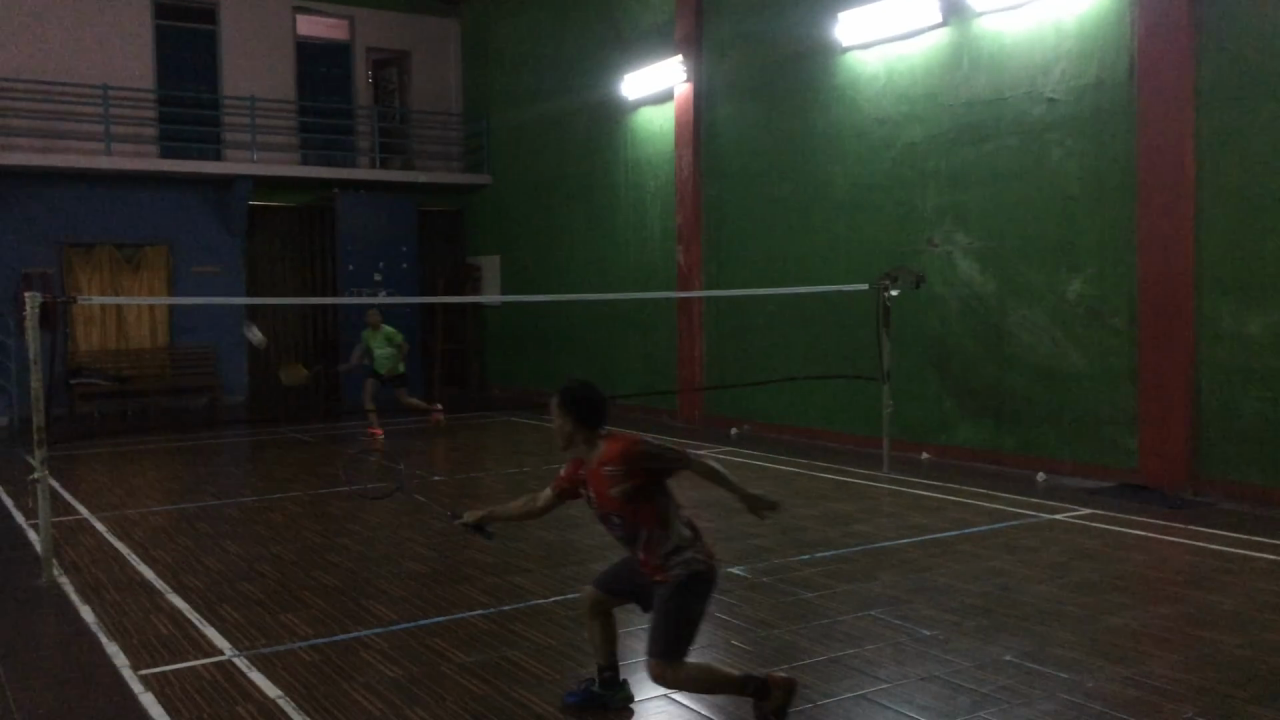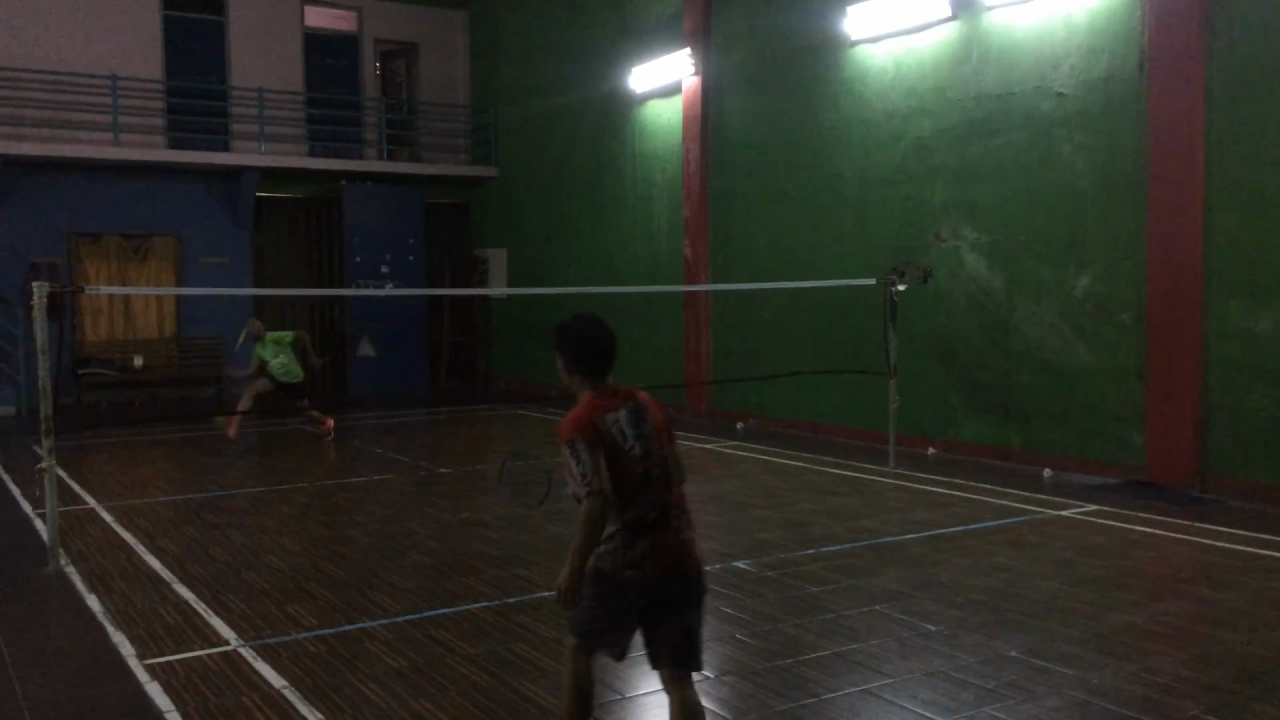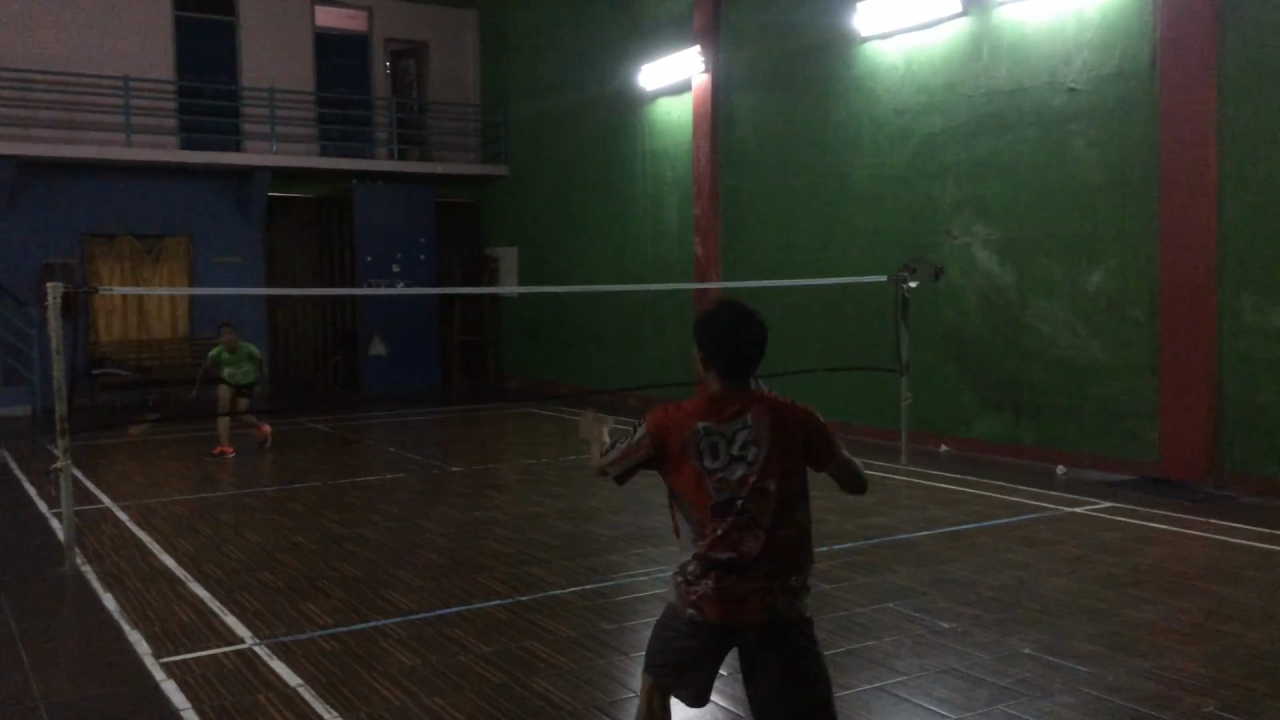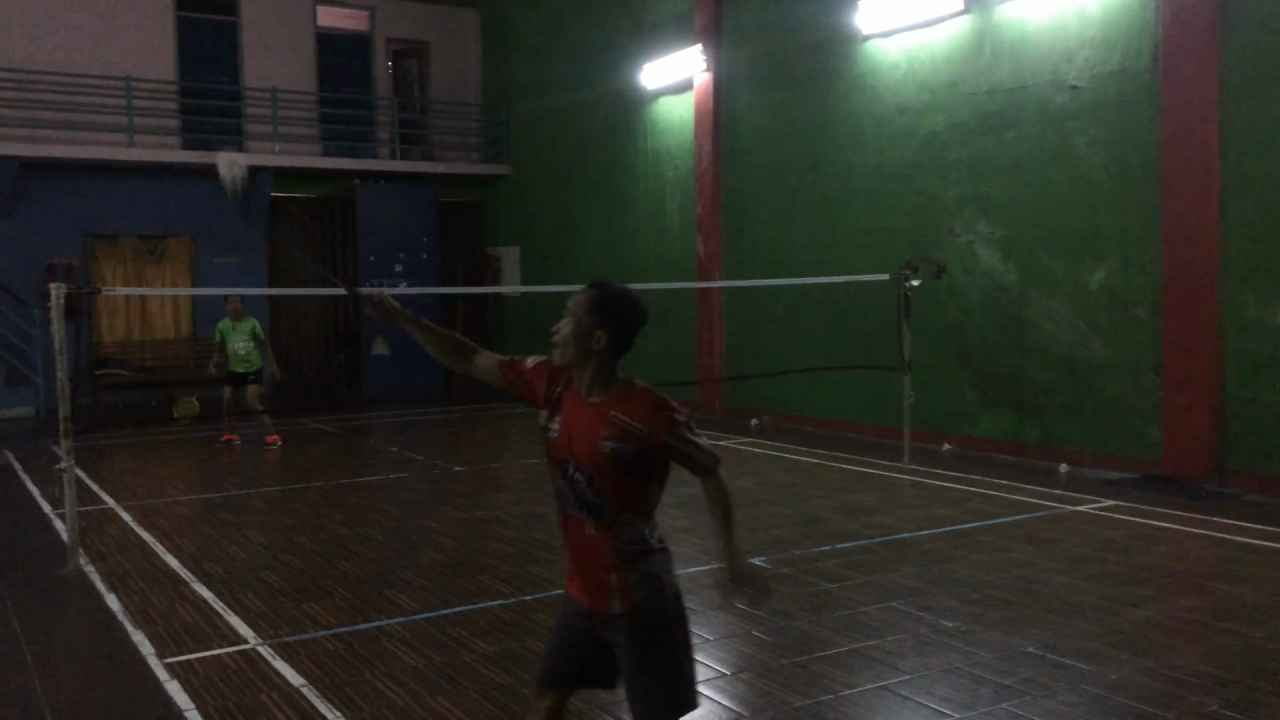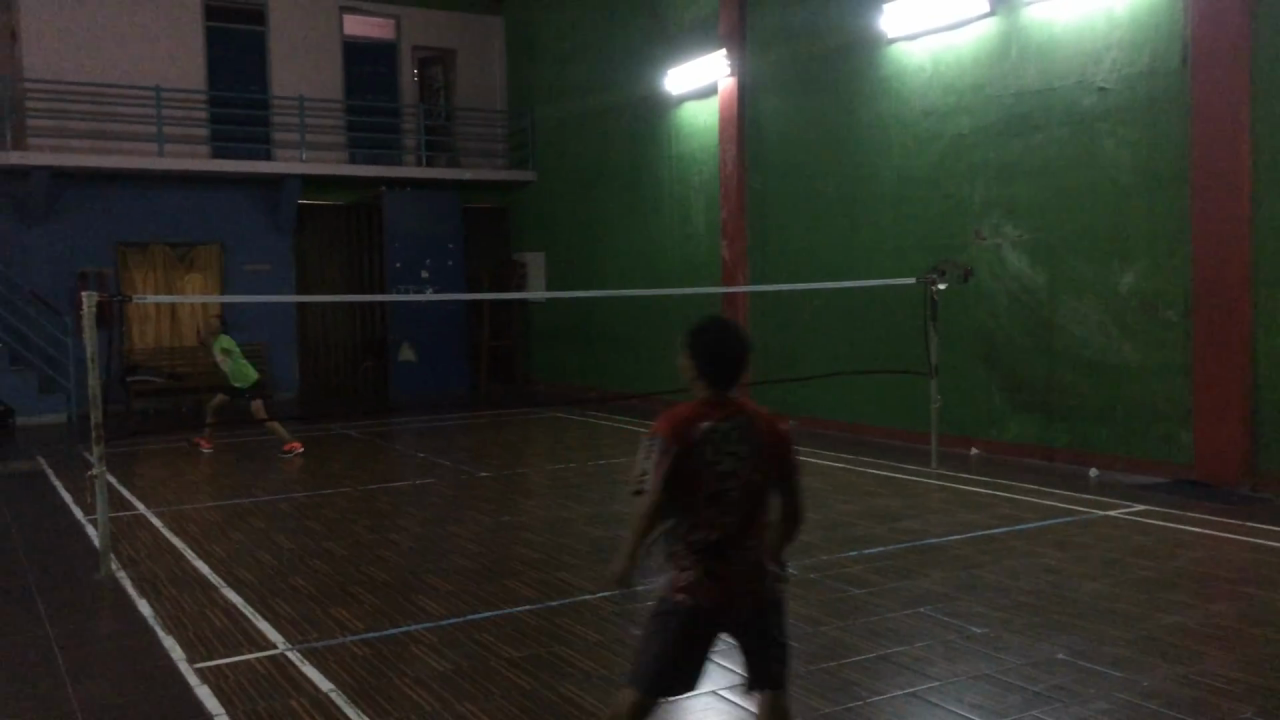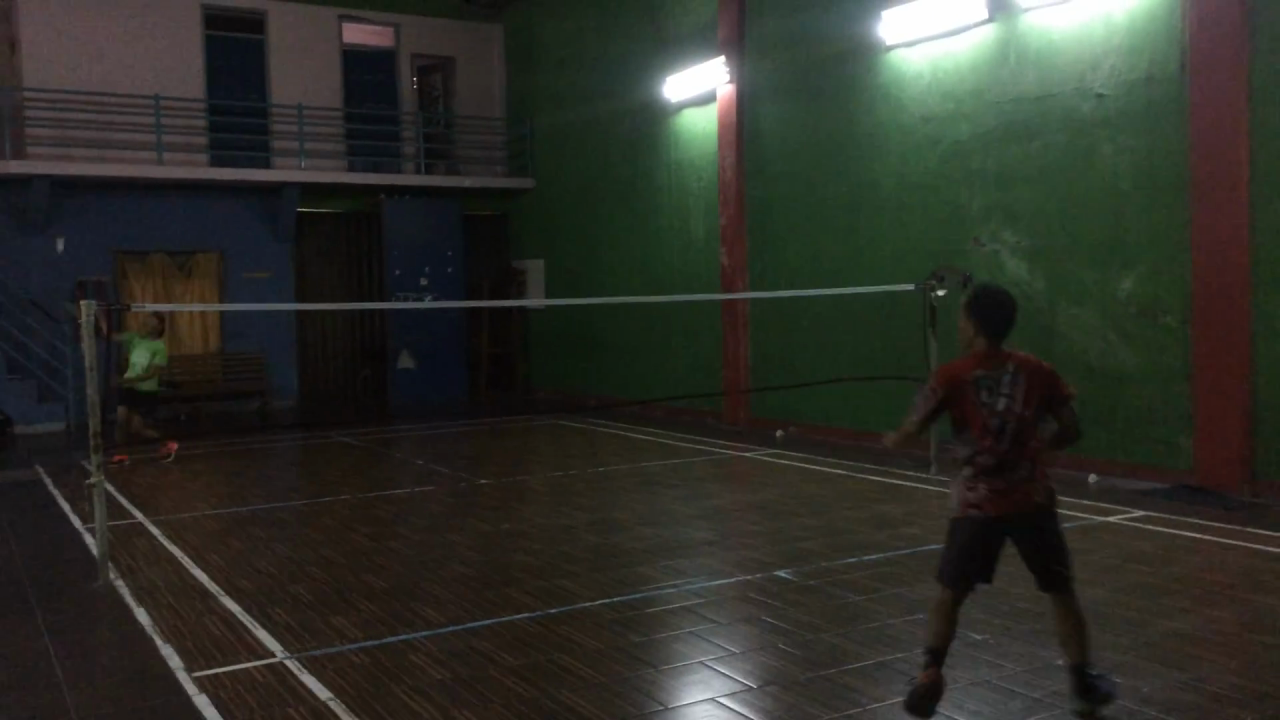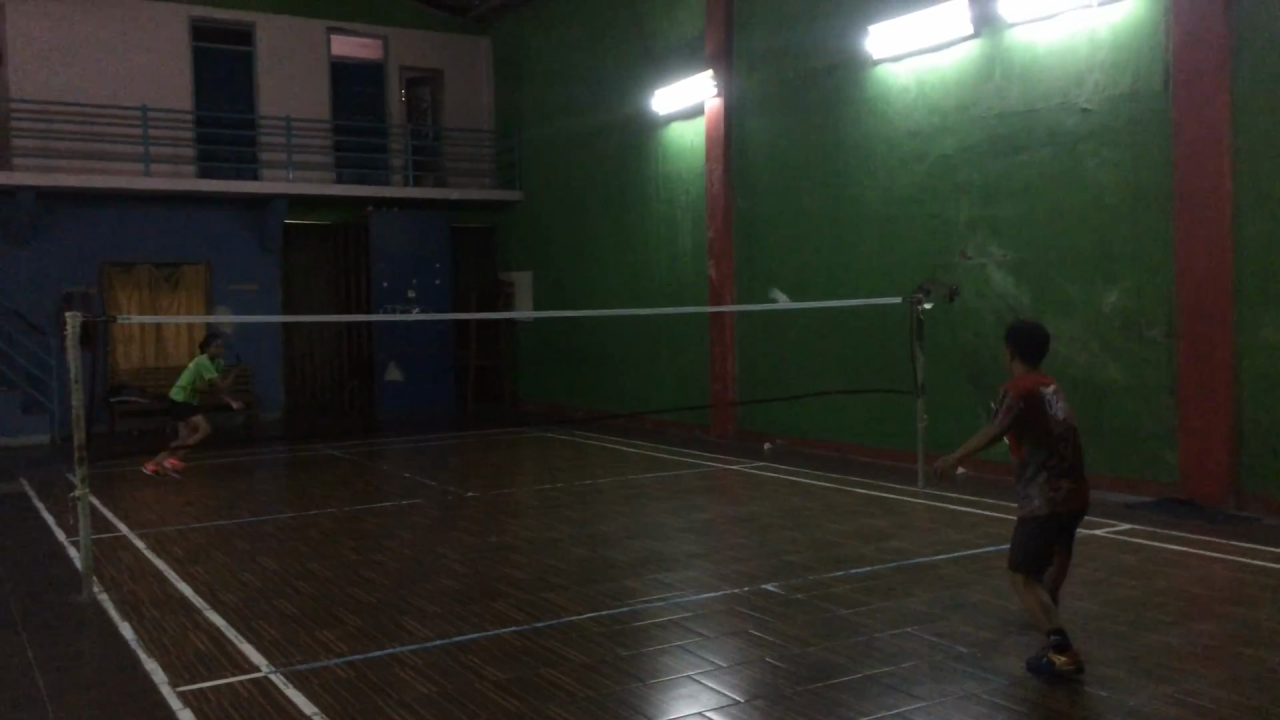
dt=0.7s
person 1, frame 1
left shoulder: (625, 451)
right shoulder: (580, 468)
left elbow: (691, 461)
right elbow: (540, 502)
left wrist: (746, 496)
right wrist: (486, 515)
left hip: (684, 569)
right hip: (647, 562)
left knee: (664, 671)
right knee: (594, 600)
left ankle: (771, 688)
right ankle: (610, 685)
person 1, frame 2
left shoulder: (579, 424)
right shoulder: (648, 405)
left elbow: (597, 502)
left wrist: (573, 567)
left hip: (624, 563)
right hip: (682, 558)
left knee: (579, 648)
right knee: (676, 673)
person 1, frame 3
left shoulder: (670, 424)
right shoulder: (794, 420)
left elbow: (606, 465)
right elbow: (856, 483)
left wrist: (596, 431)
right wrist: (820, 446)
left hip: (700, 600)
right hip: (777, 604)
left knee: (655, 681)
person 1, frame 4
left shoulder: (649, 412)
right shoulder: (553, 383)
left elbow: (710, 474)
right elbow: (469, 360)
left wrist: (731, 553)
right wrist: (401, 318)
left hip: (640, 597)
right hip: (586, 594)
person 1, frame 5
left shoulder: (673, 426)
right shoulder: (769, 430)
left elbow: (654, 504)
right elbow: (793, 512)
left wrist: (627, 556)
left hip: (691, 585)
right hip: (756, 583)
person 1, frame 6
left shoulder: (952, 376)
right shoulder: (1039, 371)
left elbow: (912, 429)
right elbow: (1071, 429)
left wrist: (894, 439)
left hip: (977, 503)
right hip: (1031, 500)
left knee: (949, 593)
right knee: (1061, 592)
left ankle: (930, 674)
right ankle: (1083, 684)
person 1, frame 7
left shoulder: (1017, 389)
right shoulder: (1052, 386)
left elbow: (998, 427)
left wrist: (954, 458)
left hip: (1045, 498)
right hip: (1076, 494)
left knee: (1022, 575)
right knee: (1057, 548)
left ankle: (1061, 652)
right ankle: (1049, 600)
